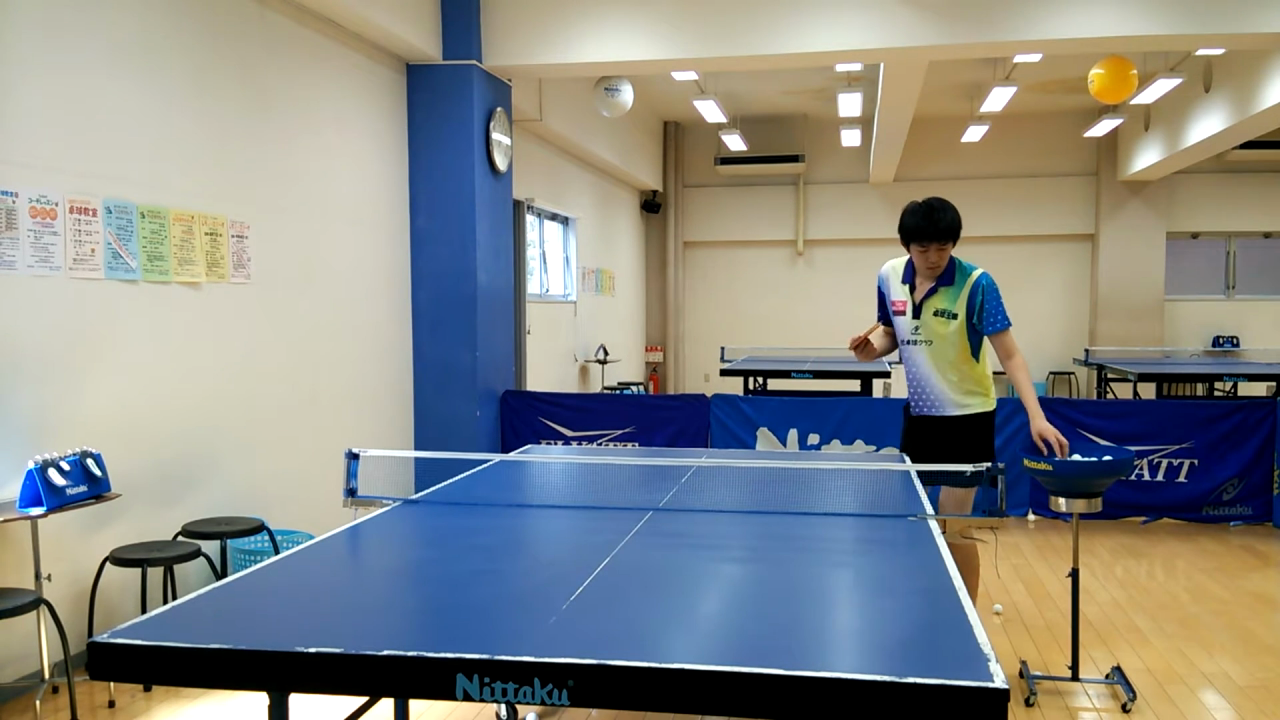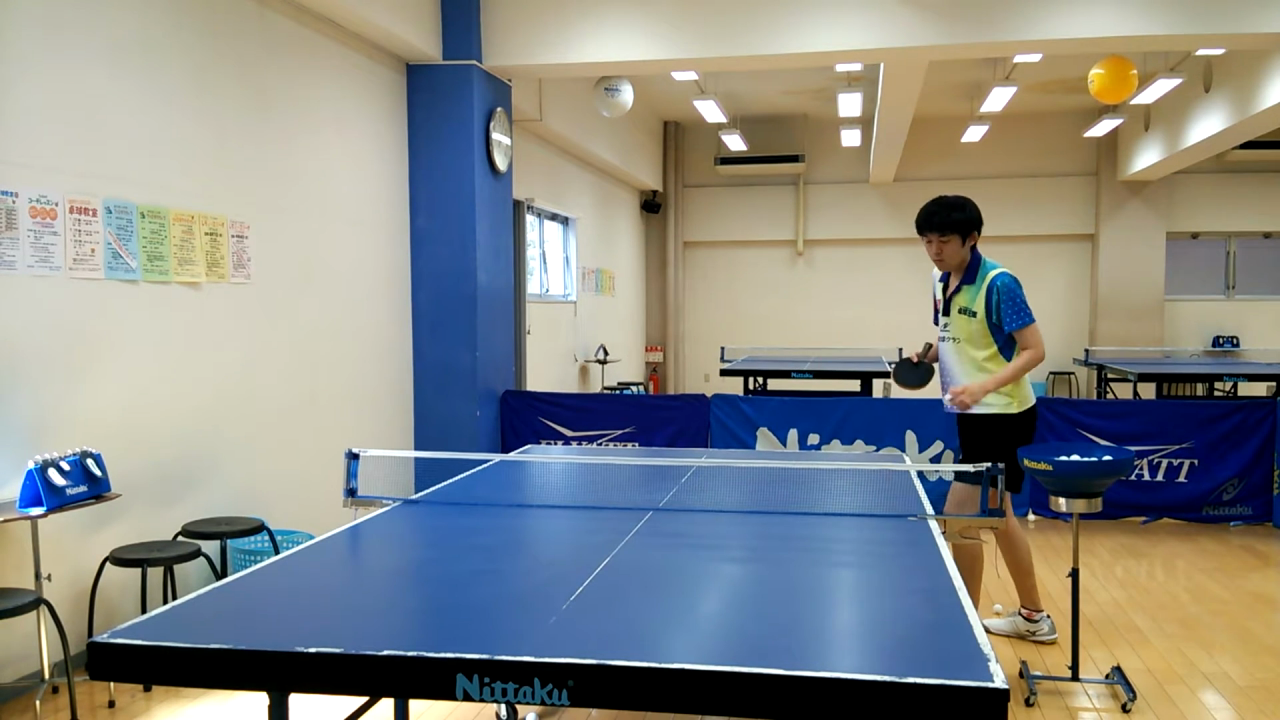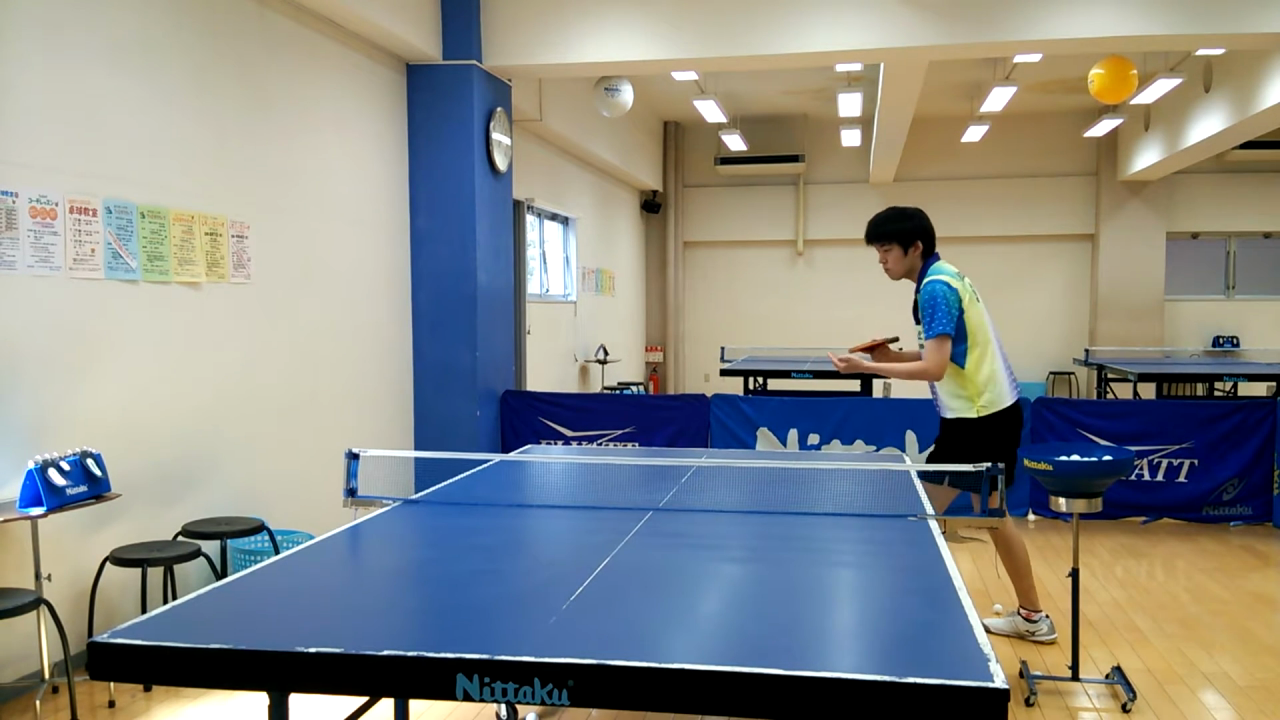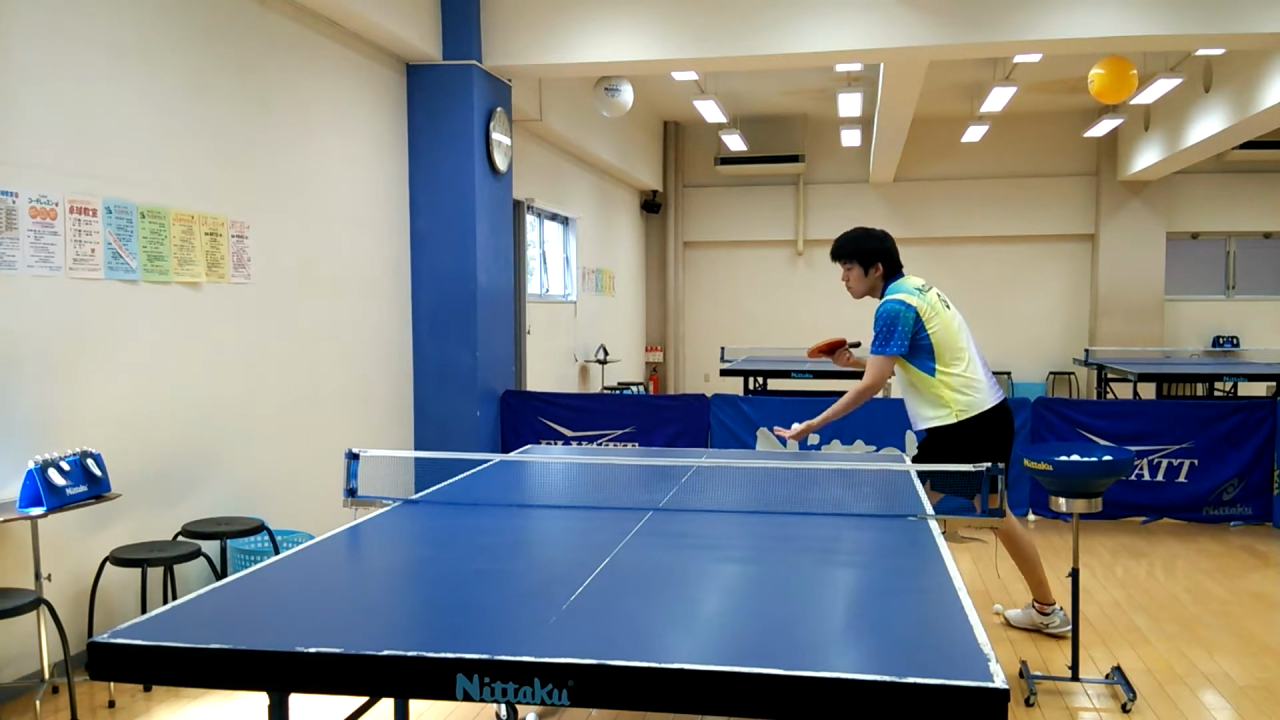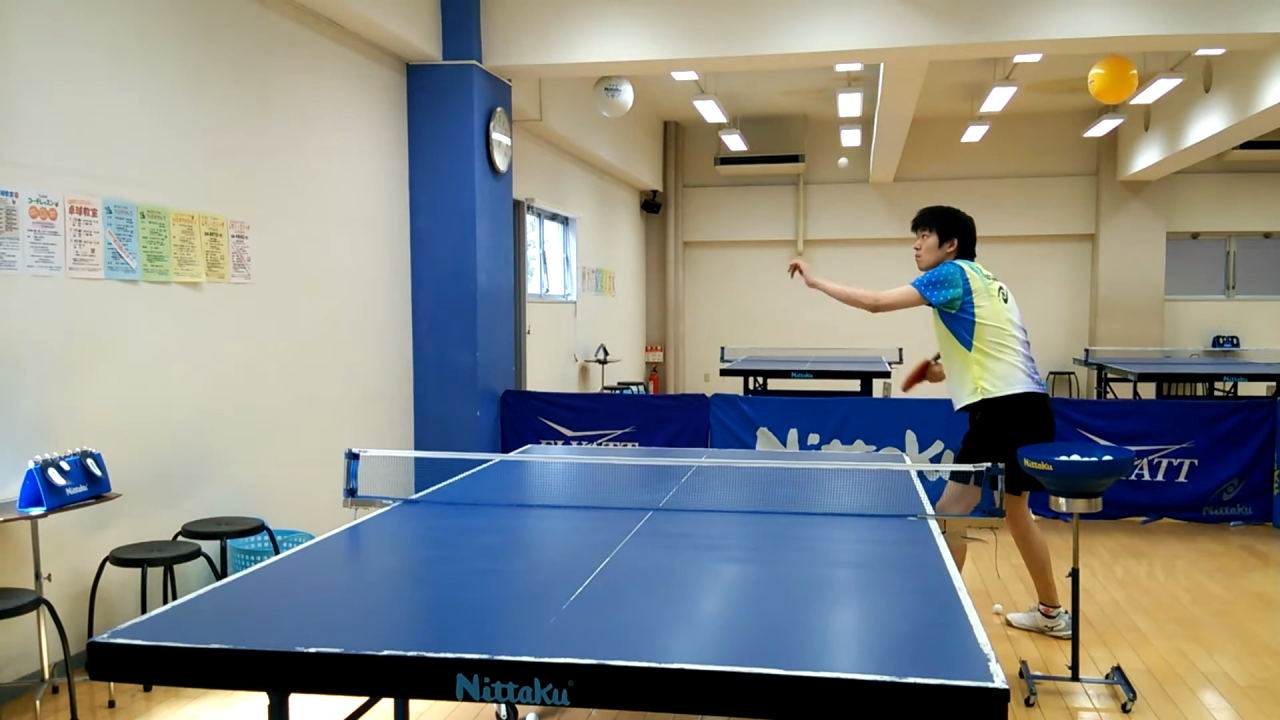
dt=0.5s
person 1, frame 1
left shoulder: (977, 284)
right shoulder: (889, 277)
left elbow: (1009, 355)
left wrist: (1036, 416)
right wrist: (872, 349)
left hip: (966, 417)
right hip: (917, 415)
person 1, frame 2
left shoulder: (998, 282)
right shoulder: (940, 280)
left elbow: (1034, 350)
left wrist: (984, 386)
right wrist: (928, 357)
left hip: (999, 417)
right hip: (973, 417)
left knee: (959, 518)
right knee: (997, 515)
right ankle: (1034, 616)
person 1, frame 3
left shoulder: (935, 288)
right shoulder: (942, 278)
left elbow: (933, 369)
left wrist: (866, 366)
right wrist: (898, 356)
left hip: (977, 419)
right hip: (999, 412)
right knee: (996, 515)
right ankle: (1030, 617)
person 1, frame 4
left shoulder: (894, 307)
right shoulder: (917, 289)
left elbow: (871, 386)
left wrist: (813, 426)
right wrist: (858, 361)
left hip: (963, 425)
right hip: (991, 415)
right knee: (996, 513)
right ankle: (1047, 609)
person 1, frame 5
left shoulder: (954, 274)
right shoulder: (989, 283)
left elbow: (879, 301)
left wrist: (816, 281)
right wrist: (950, 370)
left hip: (1001, 410)
right hip: (1031, 406)
left knee: (950, 513)
right knee: (1016, 512)
right ankle: (1051, 613)
